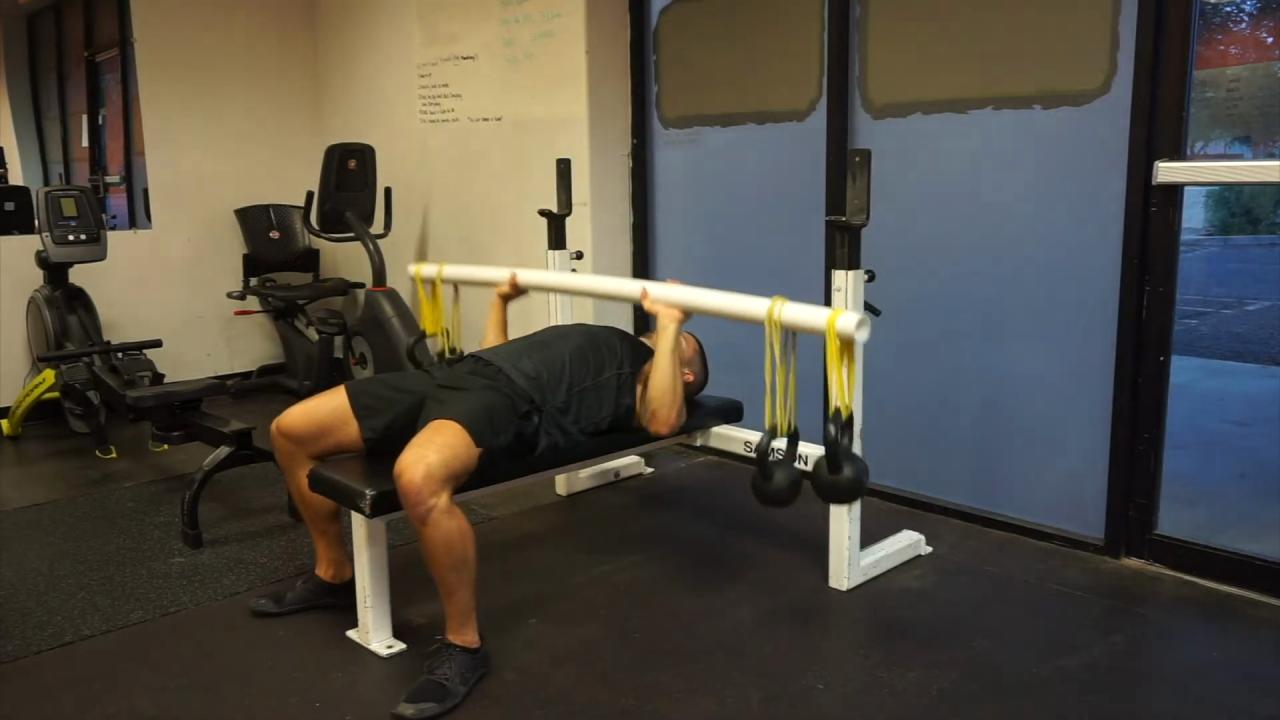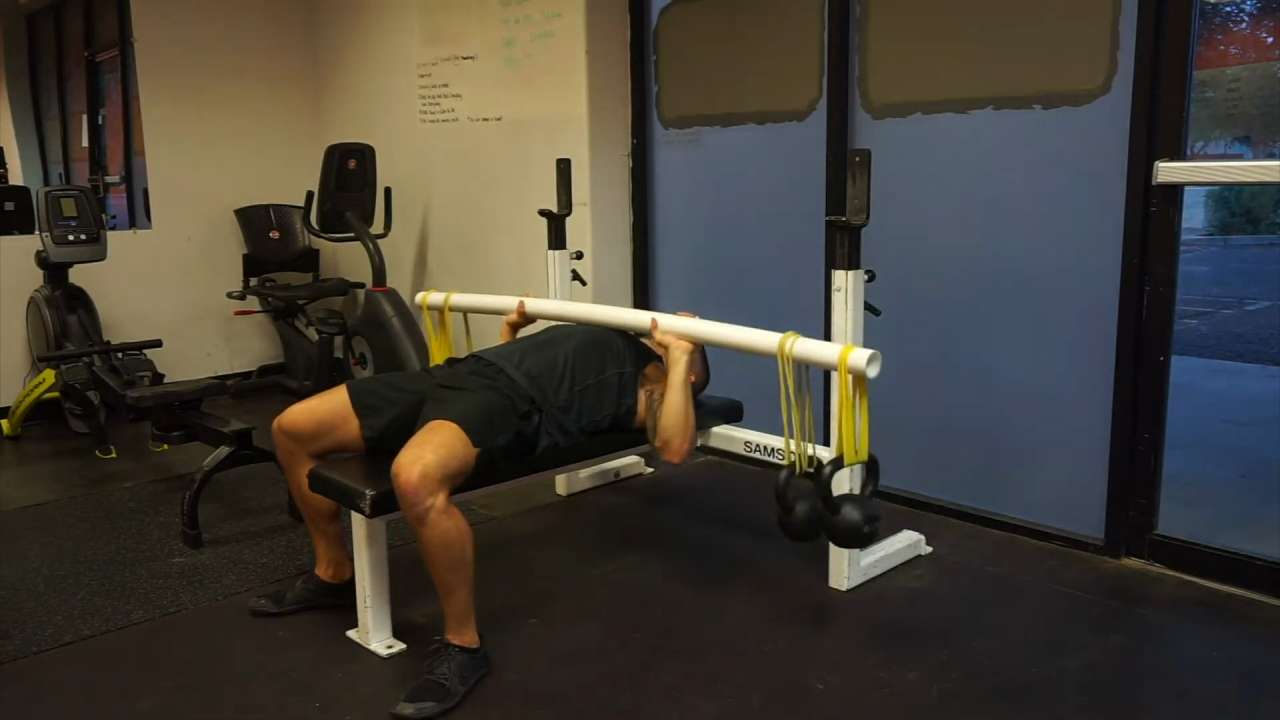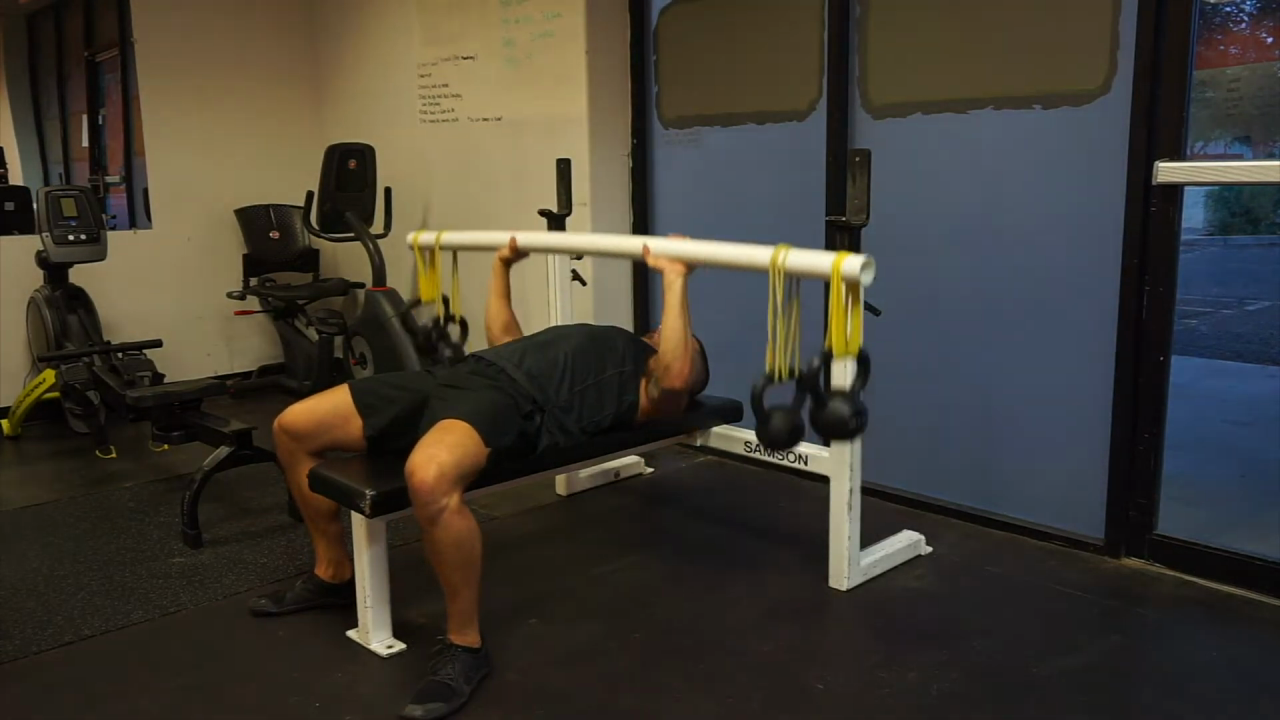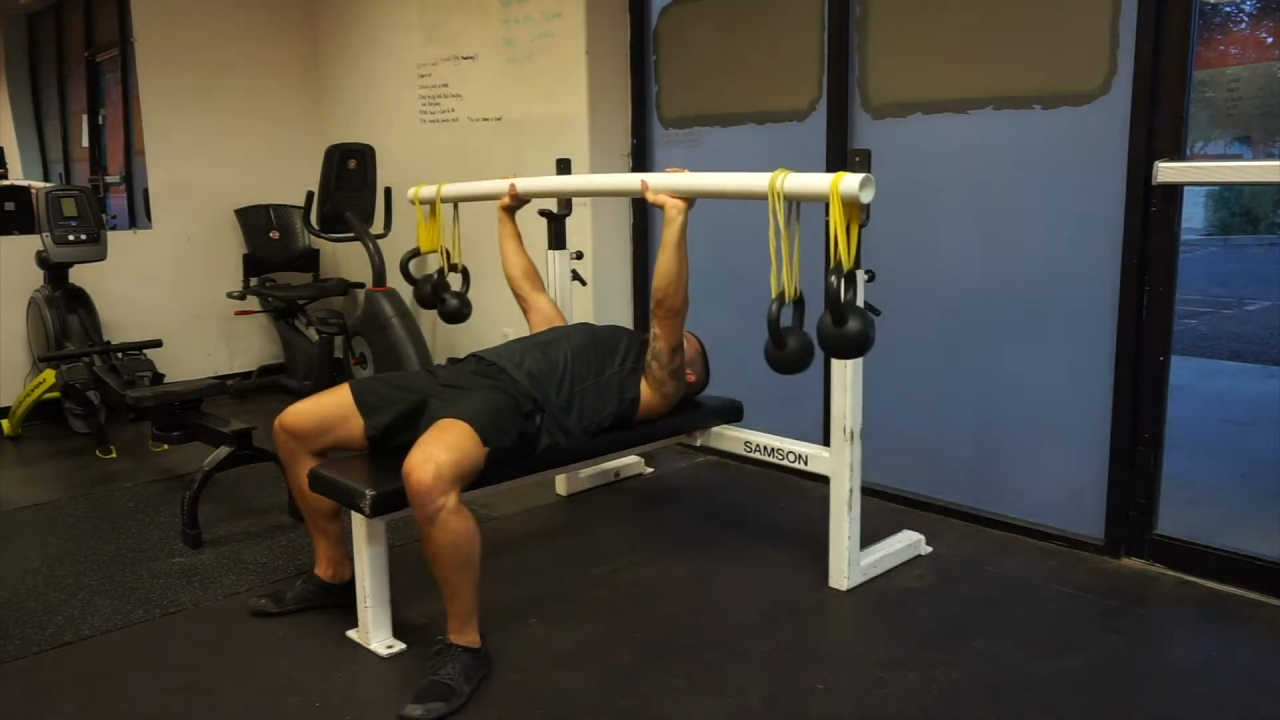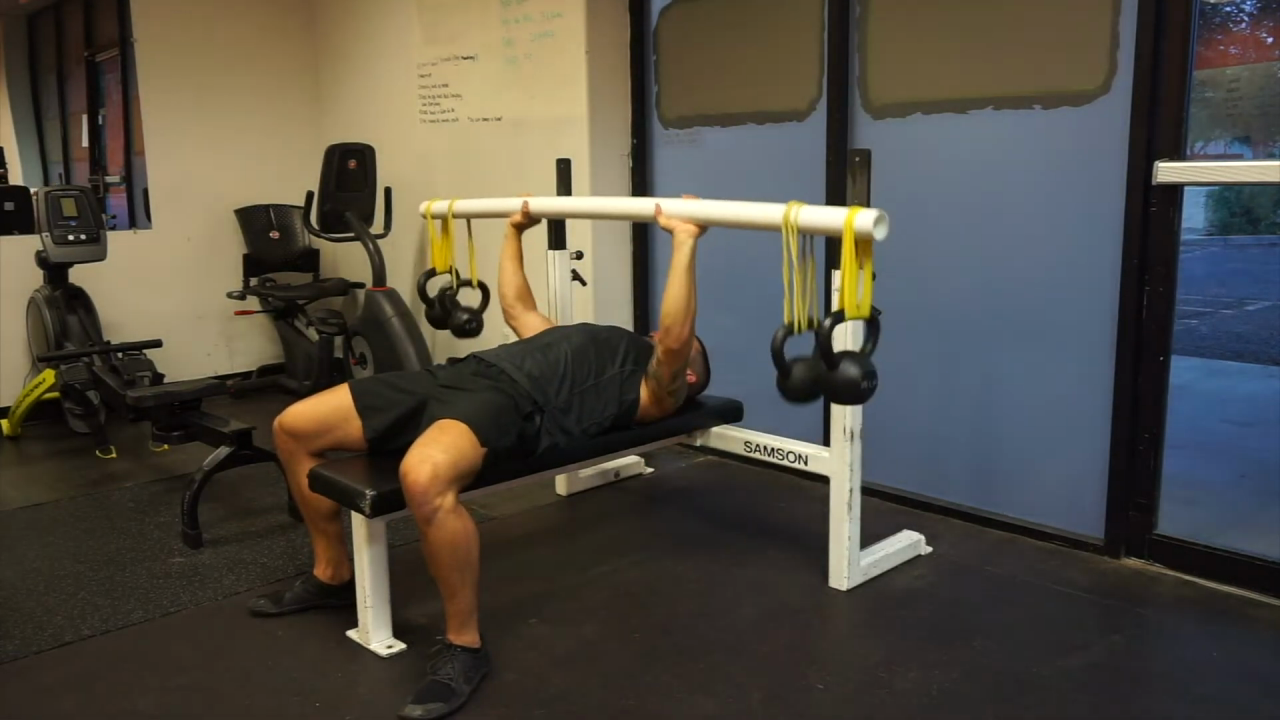
dt=0.5s
person 1, frame 1
left shoulder: (652, 379)
right shoulder: (602, 351)
left elbow: (664, 422)
left wrist: (670, 322)
right wrist: (501, 300)
left hip: (511, 399)
left knee: (420, 479)
right knee: (290, 430)
left ankle: (463, 645)
right ankle: (333, 575)
person 1, frame 2
left shoulder: (655, 385)
right shoulder: (607, 352)
left elbow: (675, 448)
left wrist: (679, 352)
right wrist: (512, 327)
left hip: (512, 401)
left knee: (417, 478)
right knee: (292, 428)
left ankle: (462, 646)
right ankle: (333, 575)
person 1, frame 3
left shoulder: (651, 386)
right shoulder: (606, 355)
left elbow: (677, 380)
right elbow: (504, 340)
left wrist: (674, 280)
right wrist: (502, 266)
left hip: (513, 399)
left knee: (431, 479)
right knee: (293, 428)
left ankle: (465, 646)
right ankle: (334, 574)
person 1, frame 4
left shoulder: (656, 385)
right shoulder: (593, 352)
left elbow: (668, 310)
right elbow: (529, 290)
left wrist: (674, 216)
right wrist: (506, 215)
left hip: (515, 401)
right hip: (460, 375)
left knee: (429, 478)
right knee: (293, 428)
left ankle: (465, 646)
right ankle: (333, 575)
person 1, frame 5
left shoulder: (659, 388)
right shoulder: (597, 355)
left elbow: (674, 337)
right elbow: (518, 309)
left wrist: (685, 242)
right wrist: (516, 231)
left hip: (516, 400)
right hip: (464, 374)
left knee: (425, 478)
right knee: (294, 427)
left ankle: (464, 647)
right ankle: (332, 575)
